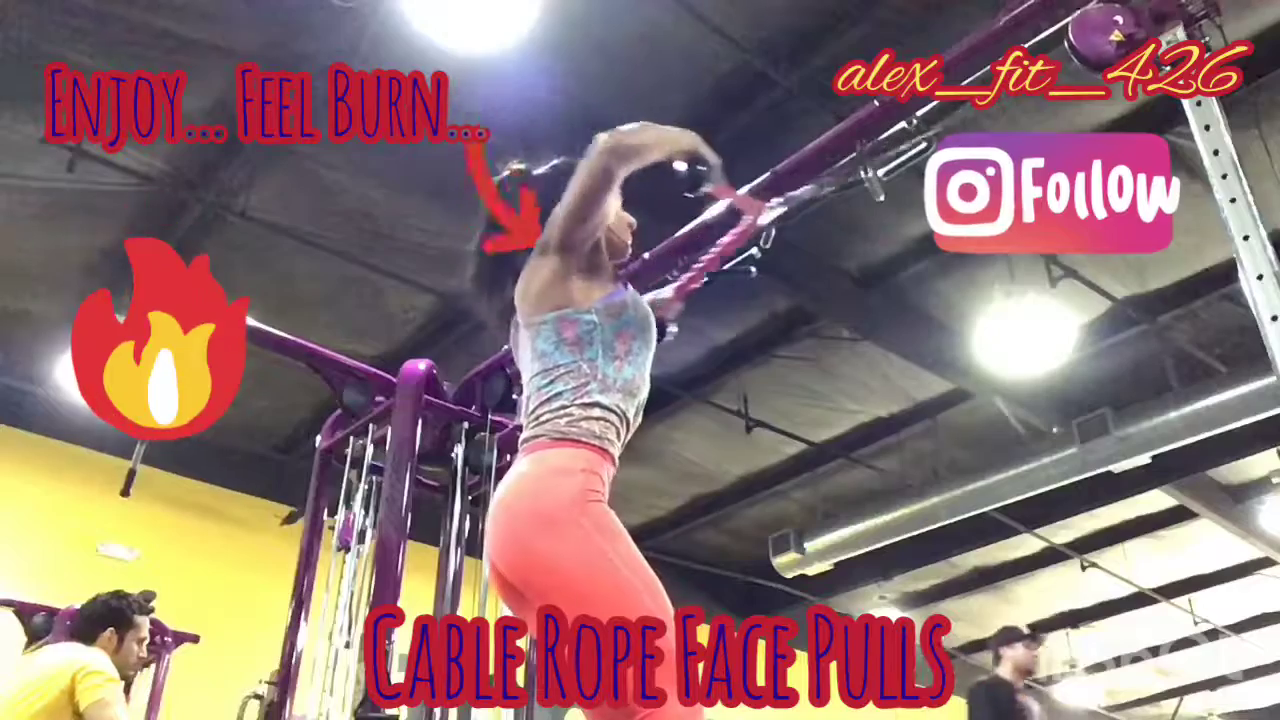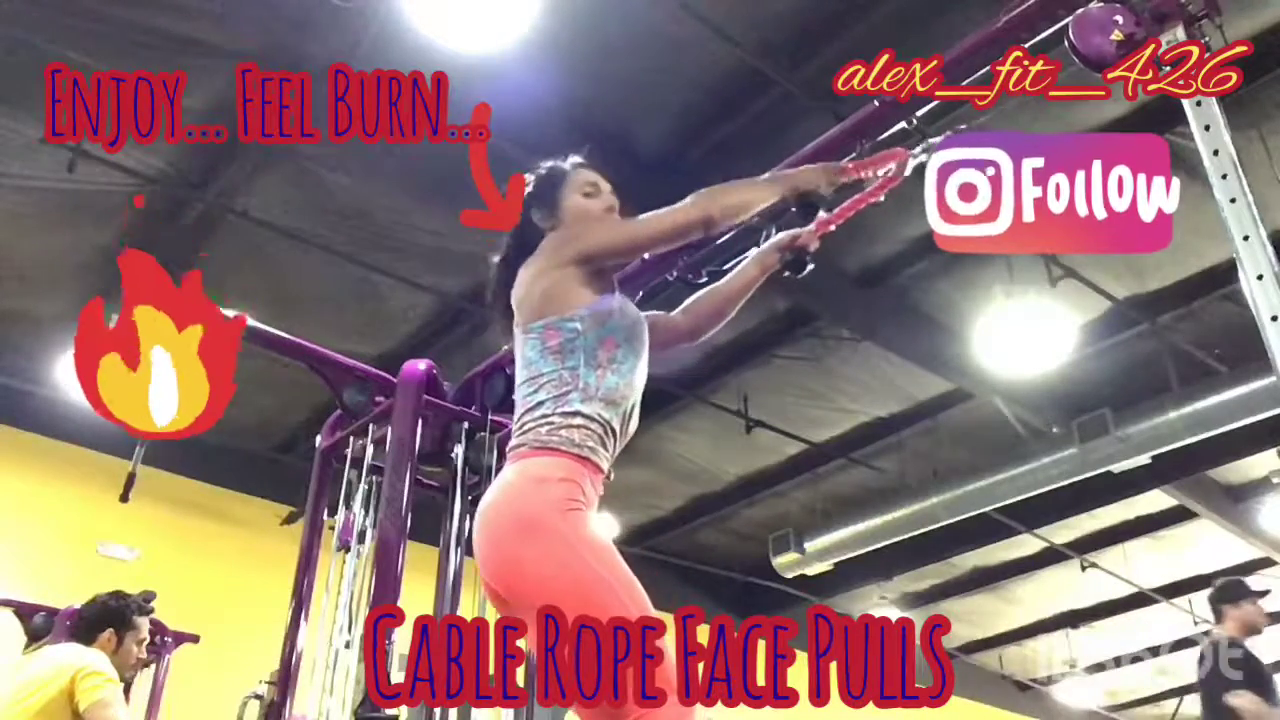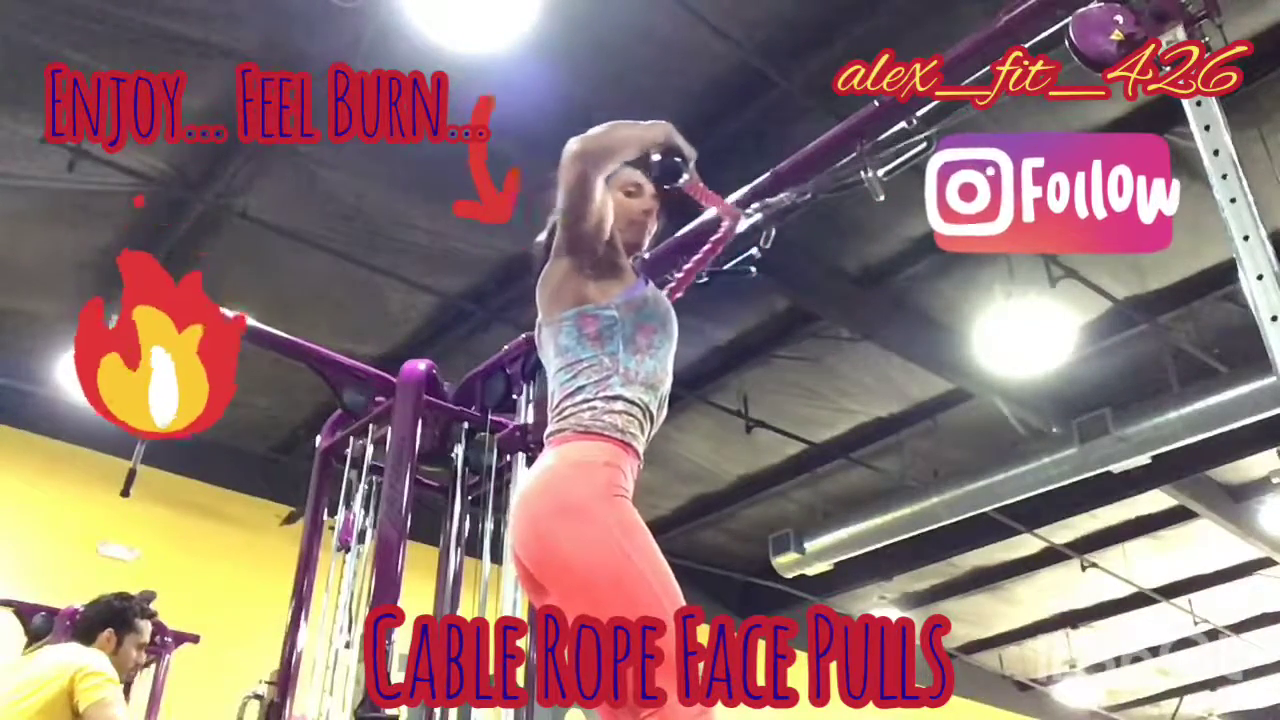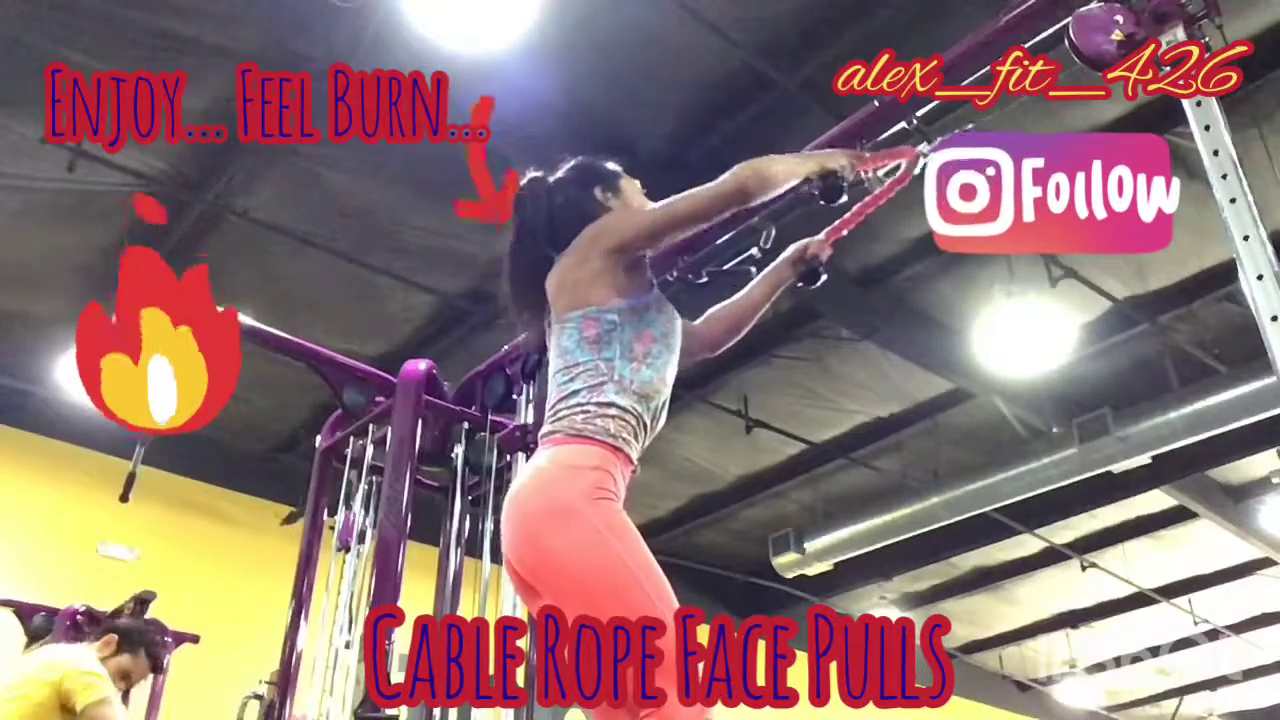
dt=1s
person 1, frame 1
left shoulder: (544, 291)
right shoulder: (564, 251)
right elbow: (613, 149)
left wrist: (640, 315)
right wrist: (690, 143)
left hip: (530, 508)
right hip: (555, 497)
person 1, frame 2
left shoulder: (597, 309)
right shoulder: (560, 257)
left elbow: (685, 323)
right elbow: (706, 212)
left wrist: (774, 252)
right wrist: (796, 179)
left hip: (533, 516)
right hip: (537, 506)
person 1, frame 3
left shoulder: (585, 289)
right shoulder: (583, 253)
right elbow: (583, 155)
left wrist: (651, 315)
right wrist: (657, 134)
left hip: (562, 500)
right hip: (579, 489)
person 1, frame 4
left shoulder: (619, 300)
right shoulder: (601, 243)
left elbow: (707, 336)
right elbow: (740, 184)
left wrist: (788, 267)
right wrist: (821, 160)
left hip: (554, 504)
right hip: (568, 494)
